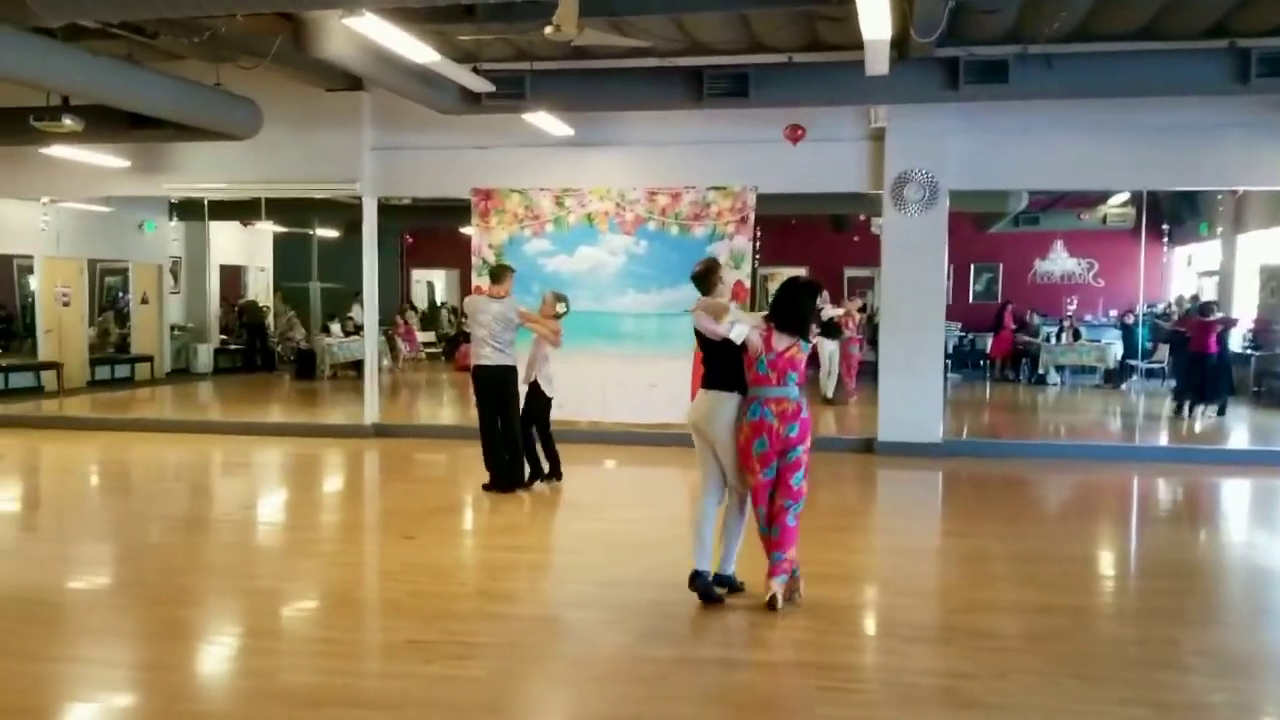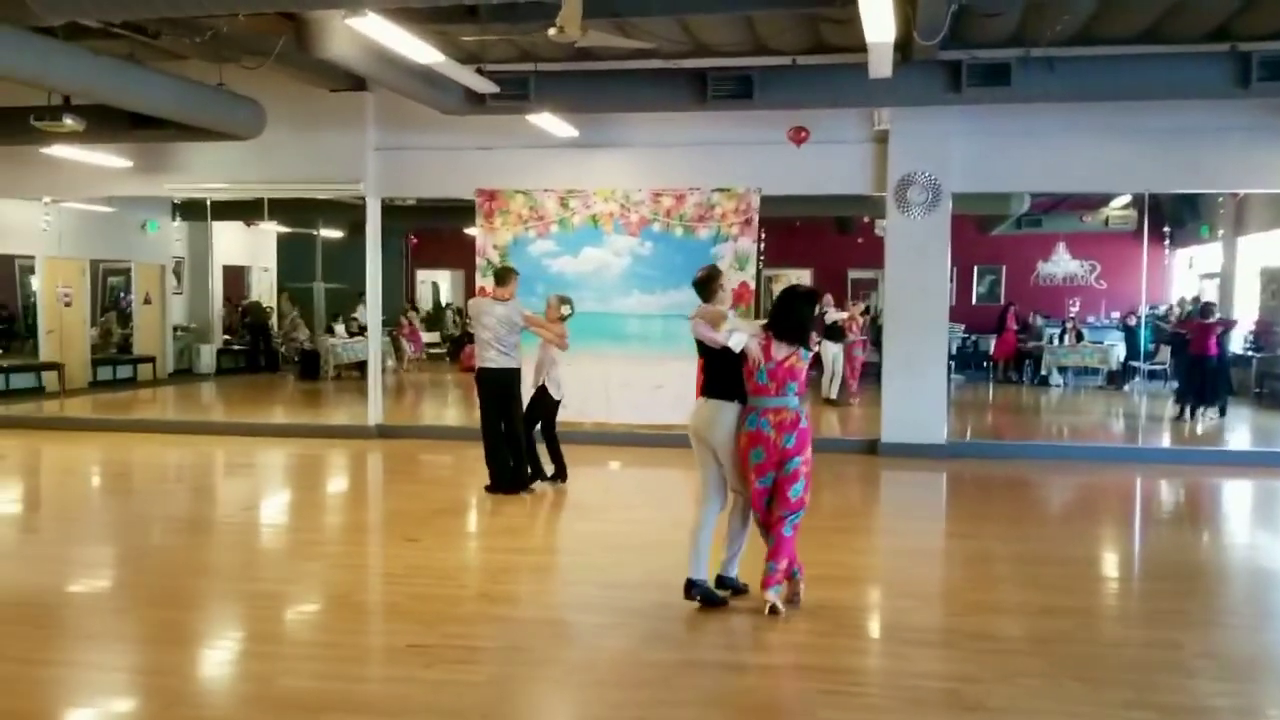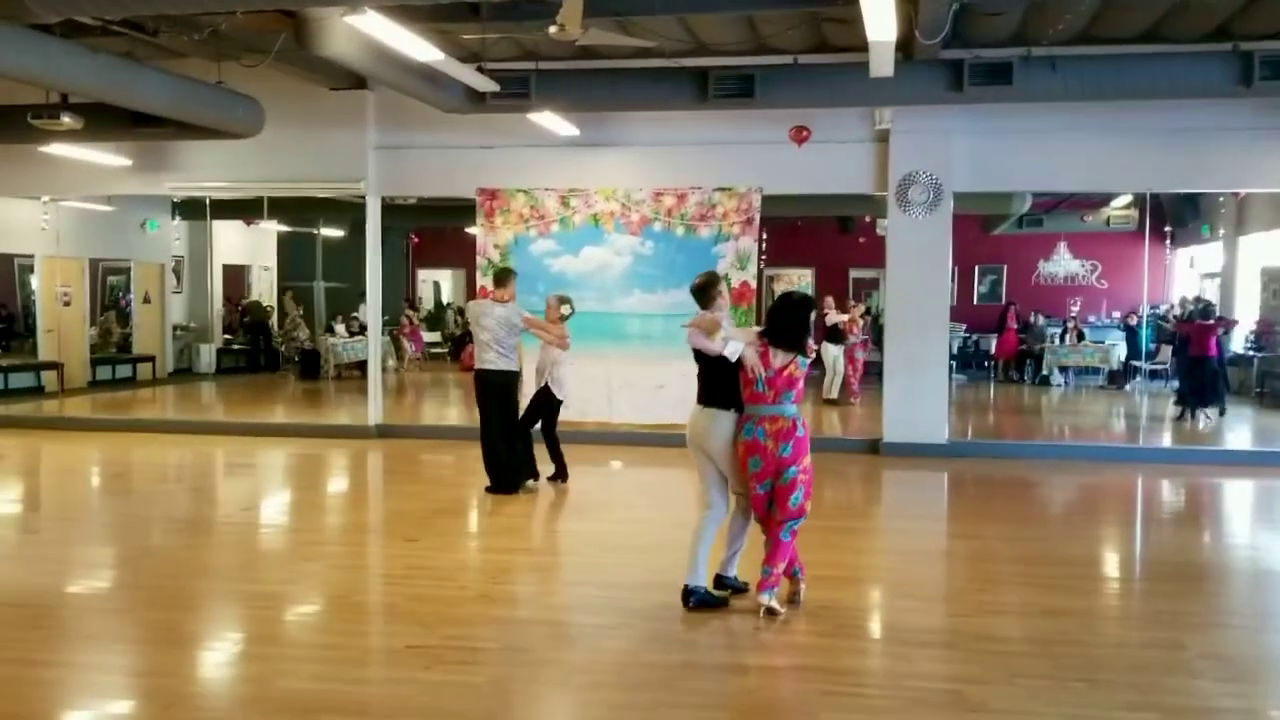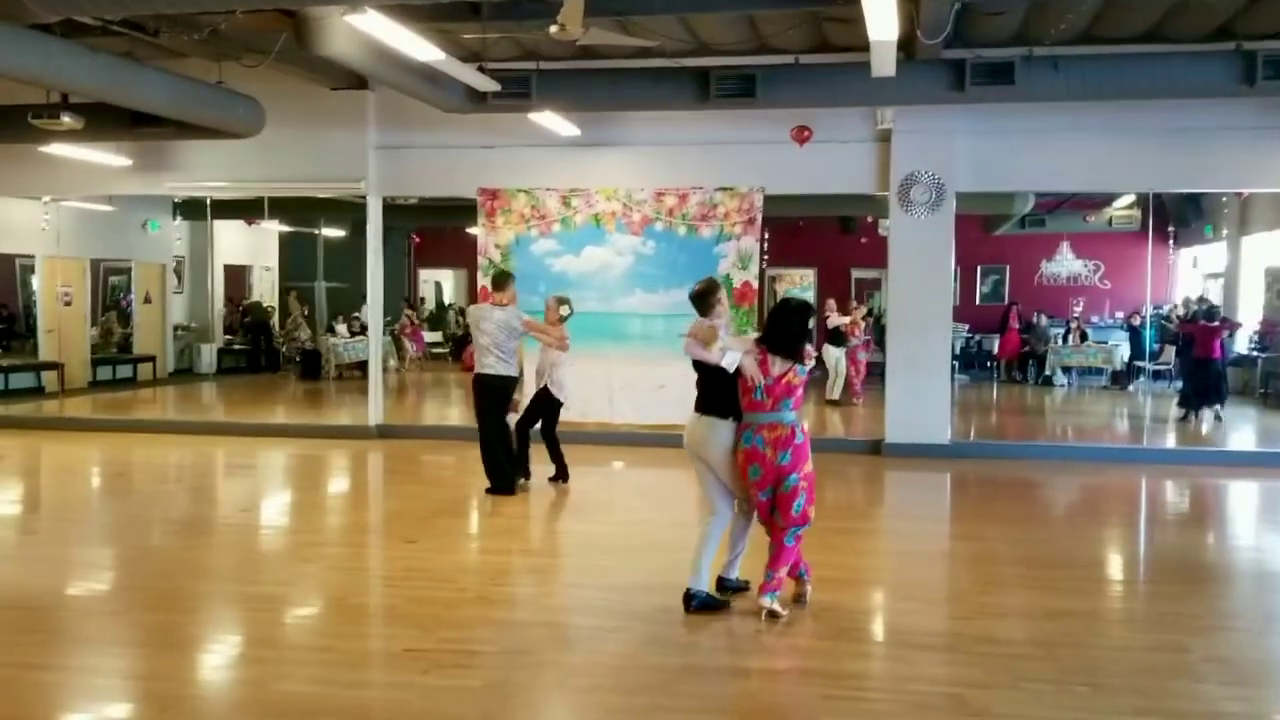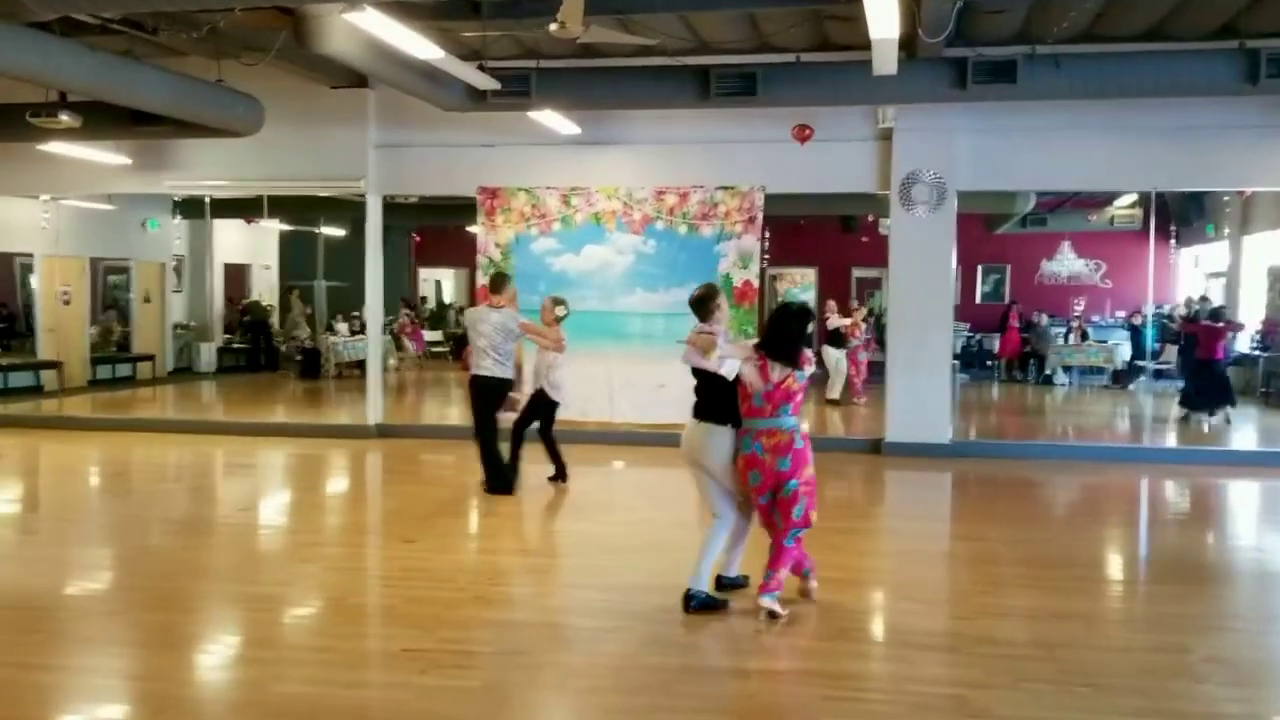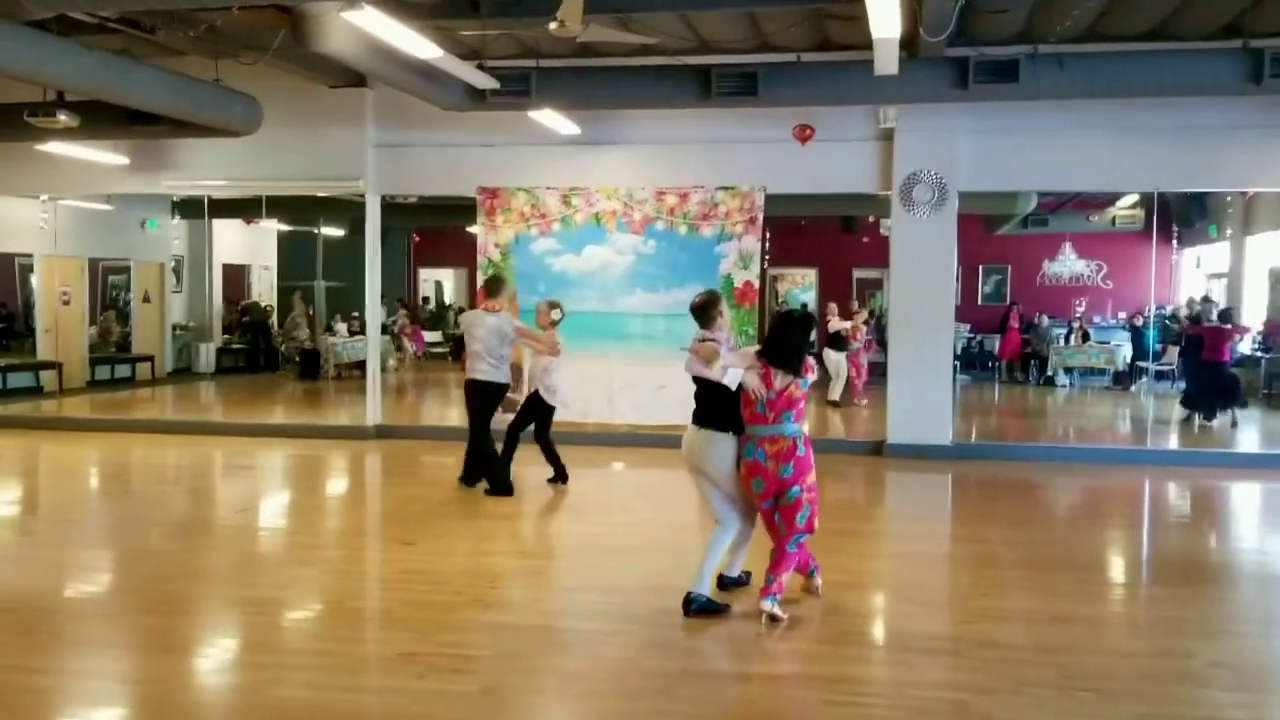
dt=0.1s
person 1, frame 1
left shoulder: (709, 314)
right shoulder: (715, 314)
right elbow: (703, 316)
right wrist: (743, 328)
left hip: (704, 405)
right hip: (726, 406)
left knee: (711, 492)
right knee: (739, 491)
left ankle: (701, 570)
right ankle: (725, 571)
person 1, frame 2
left shoulder: (712, 321)
right shoulder: (717, 322)
right elbow: (701, 325)
right wrist: (742, 336)
left hip: (703, 413)
right hip: (726, 414)
left knee: (712, 500)
right knee: (745, 496)
left ankle: (697, 579)
right ankle: (728, 574)
person 1, frame 3
left shoulder: (710, 328)
right shoulder: (715, 328)
right elbow: (697, 333)
right wrist: (738, 344)
left hip: (701, 420)
right hip: (722, 422)
left knee: (714, 506)
right knee: (746, 496)
left ankle: (694, 585)
right ankle: (727, 573)
person 1, frame 4
left shoulder: (708, 334)
right shoulder: (712, 336)
right elbow: (693, 344)
right wrist: (738, 354)
left hip: (697, 429)
right hip: (720, 430)
left knee: (719, 512)
right knee: (748, 501)
left ankle: (697, 589)
right ankle: (728, 575)
person 1, frame 5
left shoulder: (707, 340)
right shoulder: (712, 342)
right elbow: (694, 351)
right wrist: (737, 361)
left hip: (695, 435)
right hip: (718, 437)
left knee: (724, 514)
right knee: (749, 501)
left ankle: (697, 589)
right ankle: (727, 574)
person 1, frame 6
left shoulder: (708, 347)
right shoulder: (713, 349)
right elbow: (694, 363)
right wrist: (739, 369)
left hip: (695, 441)
right hip: (719, 443)
left knee: (728, 519)
right knee: (749, 506)
left ankle: (698, 593)
right ankle: (730, 573)
person 2, frame 1
left shoulder: (759, 329)
right shoulder: (805, 338)
left hip: (757, 421)
right hip: (795, 420)
left knee: (764, 504)
right knee: (787, 504)
left ankle: (788, 574)
right ankle: (779, 576)
person 2, frame 2
left shoulder: (757, 336)
right shoulder: (807, 347)
left hip: (757, 429)
right hip: (794, 429)
left knee: (765, 514)
right knee: (787, 513)
left ankle: (793, 576)
right ankle: (772, 586)
person 2, frame 3
left shoulder: (754, 344)
right shoulder: (805, 354)
left hip: (754, 437)
right hip: (792, 437)
left knee: (767, 516)
right knee: (787, 517)
left ankle: (794, 575)
right ankle: (766, 589)
person 2, frame 4
left shoulder: (751, 352)
right shoulder: (805, 359)
left hip: (753, 444)
right hip: (791, 443)
left knee: (773, 521)
right knee: (791, 523)
left ankle: (801, 576)
right ankle: (769, 591)
person 2, frame 5
left shoulder: (751, 358)
right shoulder: (804, 364)
left hip: (754, 449)
right hip: (791, 448)
left knee: (775, 523)
right knee: (791, 525)
left ankle: (805, 573)
right ankle: (769, 592)
person 2, frame 6
left shoulder: (753, 365)
right shoulder: (806, 370)
left hip: (755, 456)
right hip: (794, 454)
left knee: (778, 527)
right knee: (794, 528)
left ankle: (811, 571)
right ankle: (770, 596)
person 3, frame 1
left shoulder: (471, 303)
right shoulder: (512, 308)
right elbow: (544, 325)
right wrist: (553, 336)
left hip: (483, 370)
right hip: (507, 370)
left knee: (489, 424)
right knee: (511, 424)
left ankle: (498, 478)
right ankle: (514, 478)
person 3, frame 2
left shoulder: (475, 305)
right shoulder: (517, 311)
right elbow: (552, 329)
right wrist: (559, 336)
left hip: (487, 372)
right hip: (511, 373)
left knee: (492, 427)
right knee: (514, 427)
left ankle: (501, 481)
right ankle: (519, 480)
person 3, frame 3
left shoulder: (474, 307)
right shoulder: (516, 313)
right elbow: (552, 330)
right wrist: (560, 335)
left hip: (486, 374)
right hip: (509, 374)
left knee: (490, 428)
right knee: (510, 426)
left ankle: (501, 482)
right ankle: (515, 478)
person 3, frame 4
left shoulder: (474, 312)
right shoulder: (516, 316)
right elbow: (548, 332)
right wrist: (560, 341)
left hip: (485, 377)
right hip: (509, 378)
left knee: (488, 430)
right knee: (500, 426)
left ankle: (502, 483)
right ankle: (510, 476)
person 3, frame 5
left shoulder: (471, 315)
right shoulder: (513, 318)
right elbow: (545, 334)
right wrist: (556, 342)
left hip: (481, 378)
right hip: (504, 379)
left knee: (484, 430)
right knee: (489, 426)
left ankle: (501, 482)
right ankle: (499, 477)
person 3, frame 6
left shoulder: (467, 319)
right shoulder: (509, 322)
right elbow: (534, 338)
right wrist: (551, 348)
left hip: (477, 382)
right hip: (500, 383)
left knee: (480, 432)
right knee: (480, 427)
left ankle: (501, 484)
right ankle: (471, 473)
person 4, frame 1
left shoulder: (553, 328)
left hip: (540, 383)
right hip: (539, 383)
left knee: (525, 427)
right knee: (542, 429)
left ankle: (536, 470)
right ankle: (554, 470)
person 4, frame 2
left shoulder: (560, 332)
right shoulder: (553, 333)
left elbow: (551, 338)
left hip: (548, 387)
right hip: (549, 387)
left knee: (526, 427)
right knee: (548, 430)
left ankle: (537, 471)
right ankle: (560, 471)
person 4, frame 3
left shoulder: (561, 333)
right shoulder: (553, 333)
left elbow: (552, 340)
left wrist: (529, 328)
left hip: (551, 387)
right hip: (550, 387)
left knee: (523, 426)
right knee: (548, 430)
left ankle: (529, 470)
right ankle: (560, 471)
person 4, frame 4
left shoulder: (561, 334)
left elbow: (550, 342)
left hip: (551, 389)
right hip: (549, 388)
left knee: (523, 426)
right knee: (548, 431)
person 4, frame 5
left shoulder: (557, 335)
left elbow: (546, 344)
left hip: (548, 389)
right hip: (546, 389)
left knee: (519, 427)
right knee: (545, 432)
person 4, frame 6
left shoulder: (552, 338)
right shoulder: (545, 338)
left elbow: (541, 348)
left hip: (543, 393)
right hip: (540, 392)
right knee: (541, 435)
